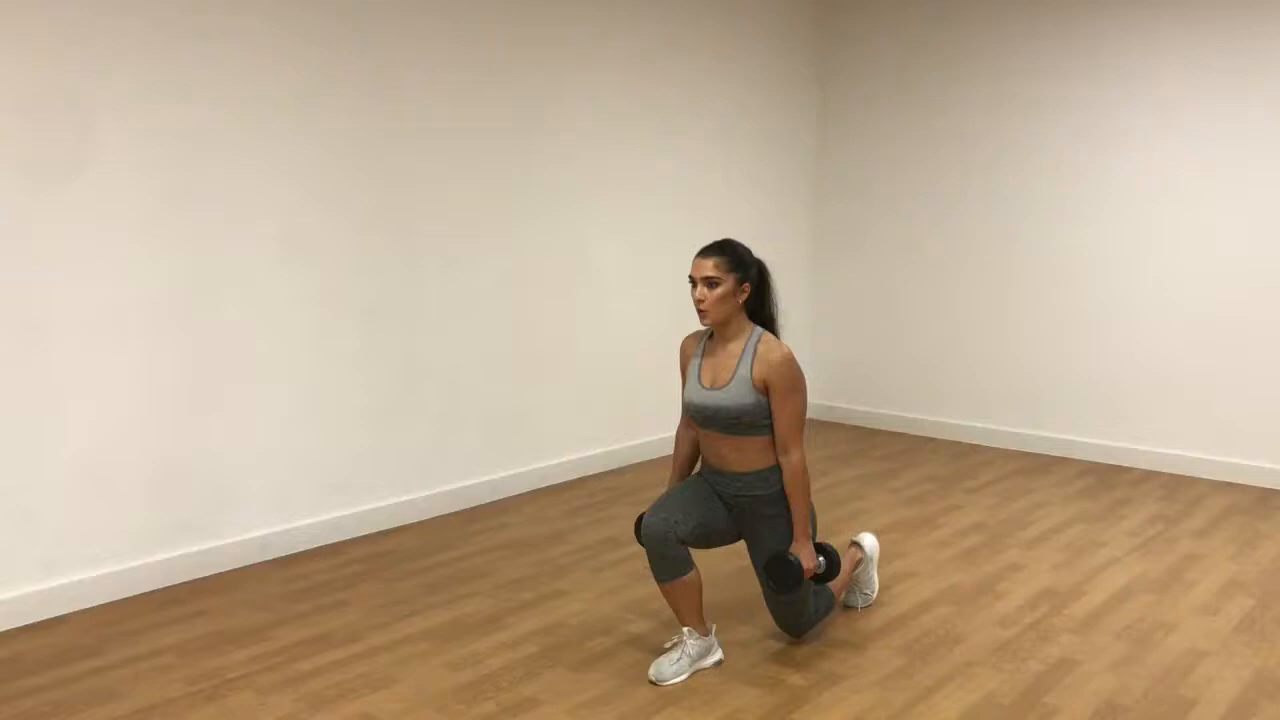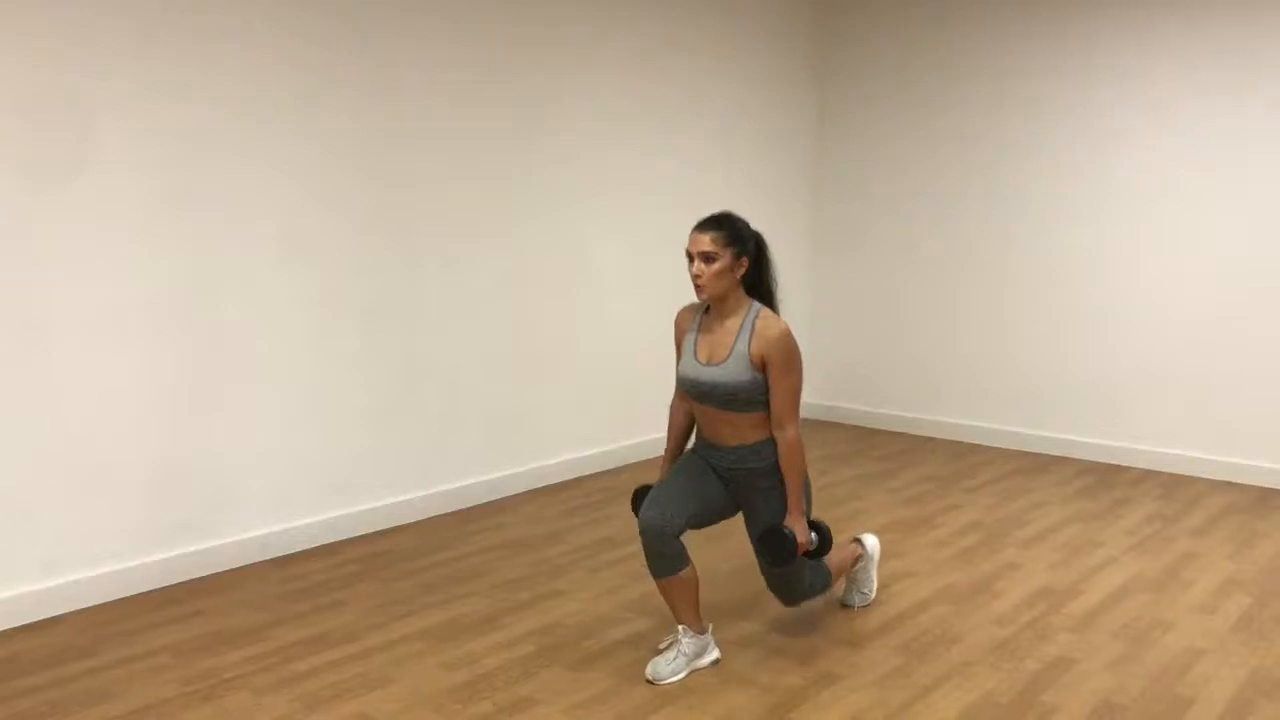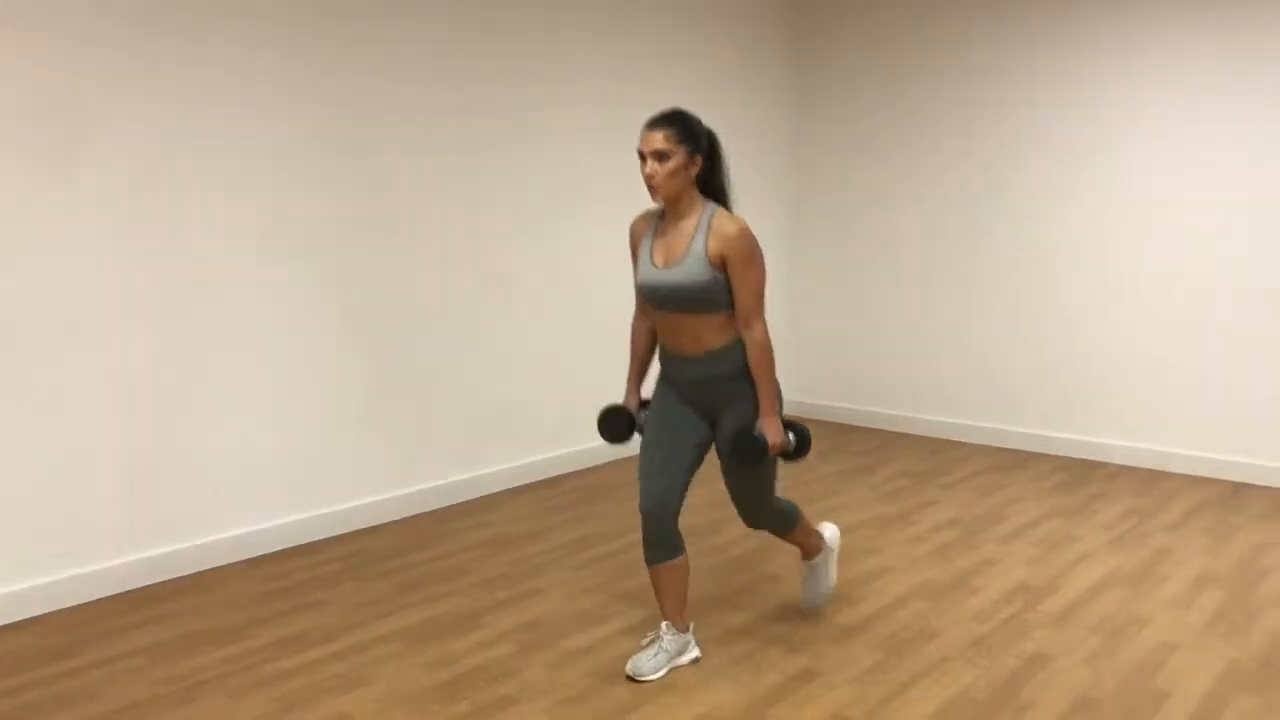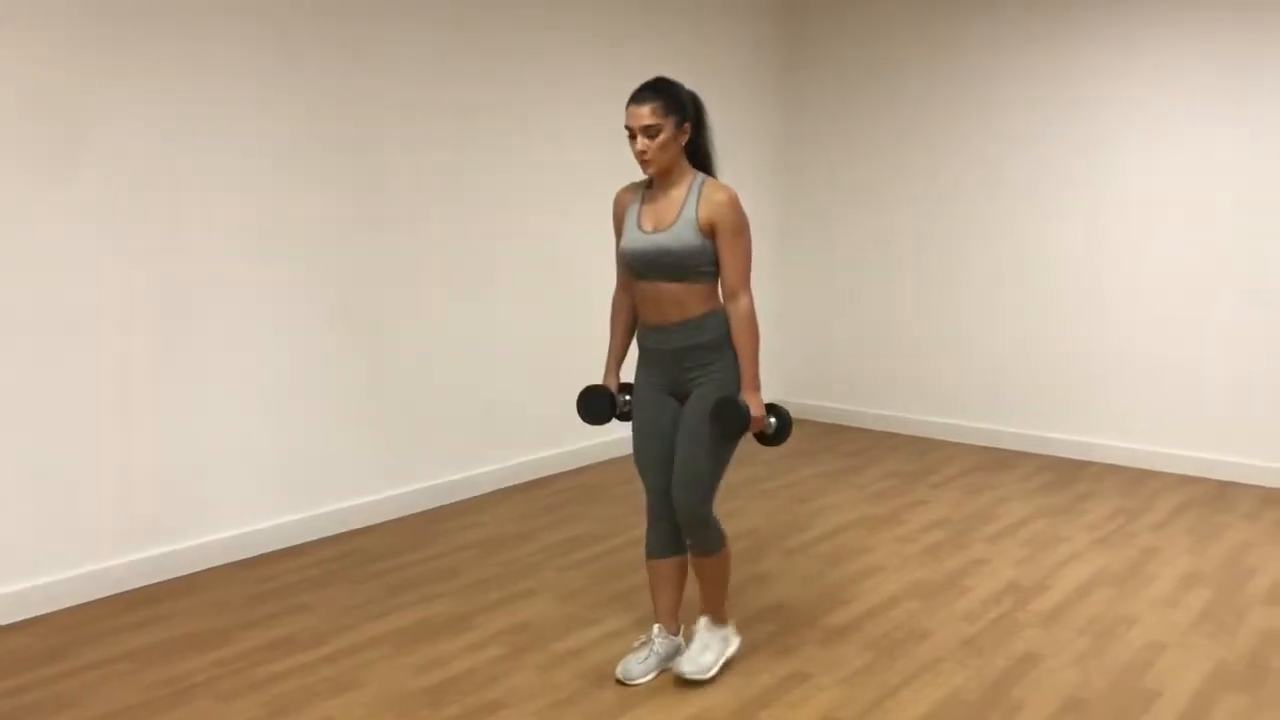
dt=0.3s
person 1, frame 1
left shoulder: (774, 358)
right shoulder: (691, 348)
left elbow: (792, 453)
left wrist: (803, 537)
right wrist: (671, 493)
left hip: (769, 497)
right hip: (714, 487)
left knee: (796, 621)
right knee: (657, 528)
left ankle: (856, 554)
right ankle: (697, 640)
person 1, frame 2
left shoulder: (771, 334)
right shoulder: (686, 322)
left elbow: (787, 428)
left wrist: (797, 512)
right wrist: (666, 471)
left hip: (765, 470)
right hip: (709, 461)
left knee: (790, 587)
right knee: (653, 521)
left ankle: (858, 551)
right ankle: (693, 638)
person 1, frame 3
left shoulder: (729, 232)
right shoulder: (641, 230)
left elbow: (754, 328)
left wrist: (769, 415)
right wrist: (632, 389)
left hip: (735, 387)
right hip: (677, 389)
left knee: (755, 507)
right knee: (654, 508)
left ankle: (818, 541)
right ankle: (675, 635)
person 1, frame 4
left shoulder: (717, 201)
right shoulder: (626, 202)
left elbow: (739, 299)
left wrist: (751, 387)
right wrist: (612, 368)
left hip: (711, 363)
right hip: (654, 369)
left knee: (689, 504)
right knee: (659, 507)
left ankle: (718, 627)
right ankle: (665, 636)
